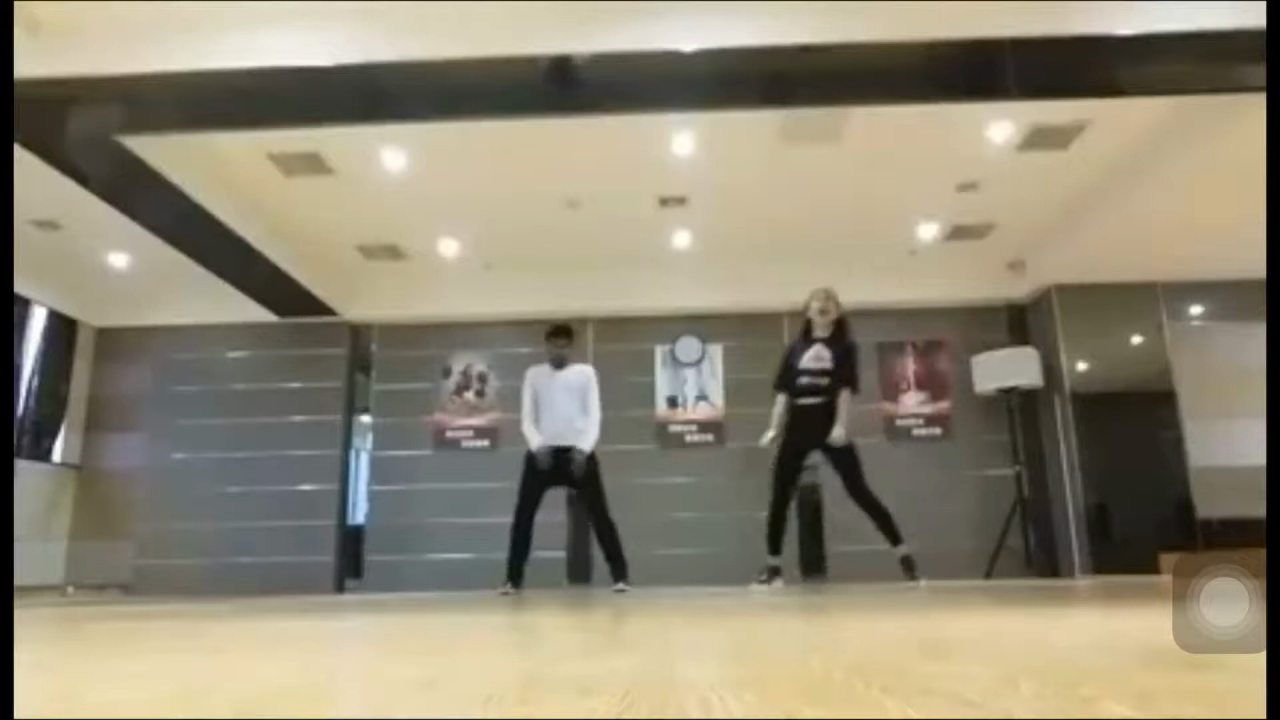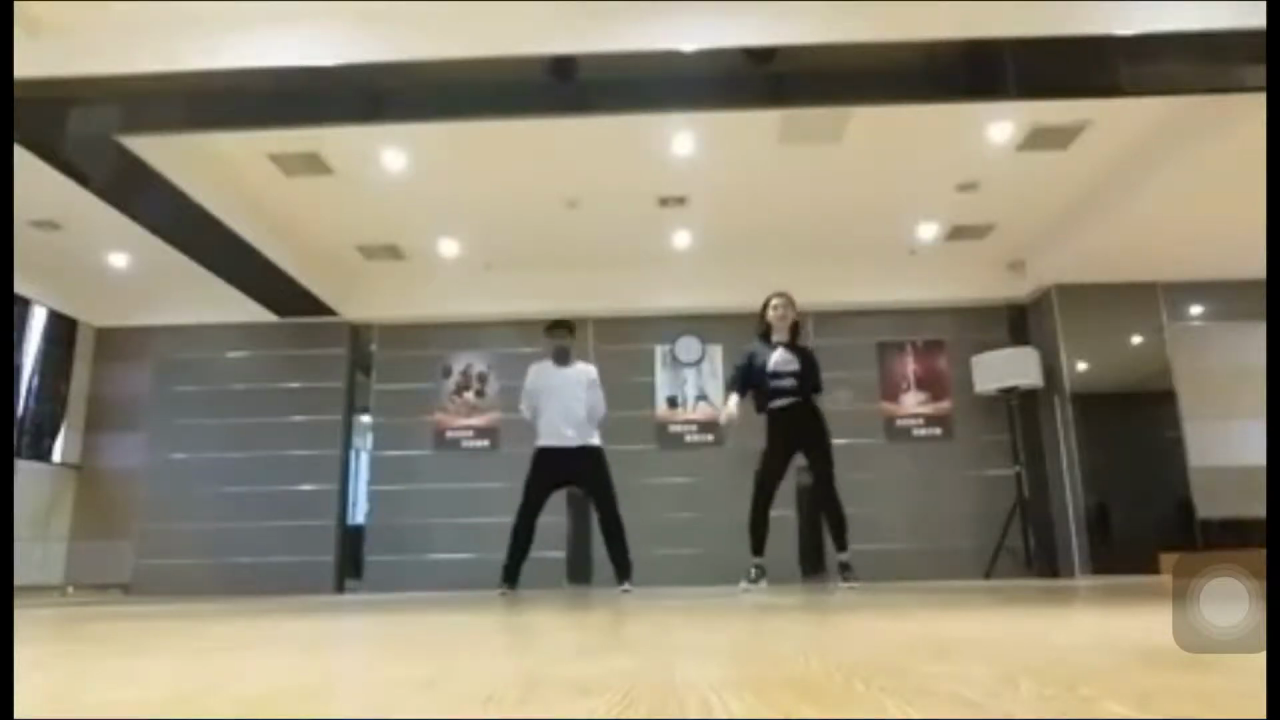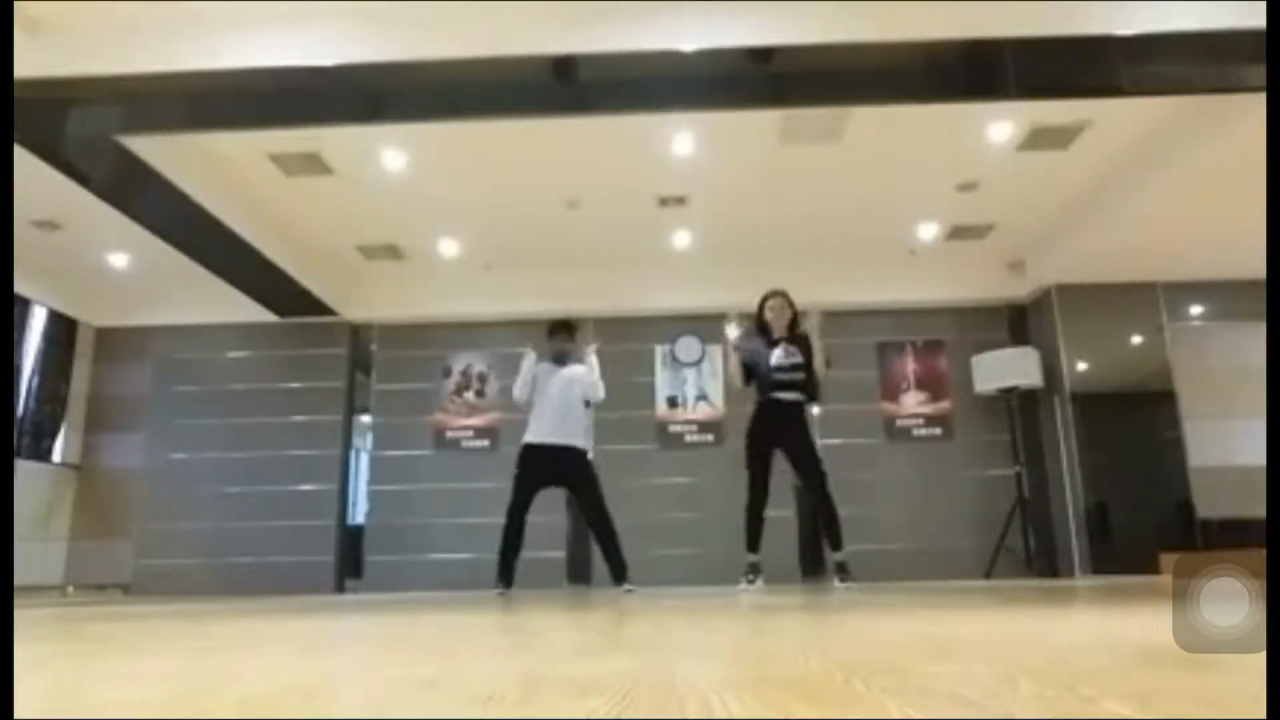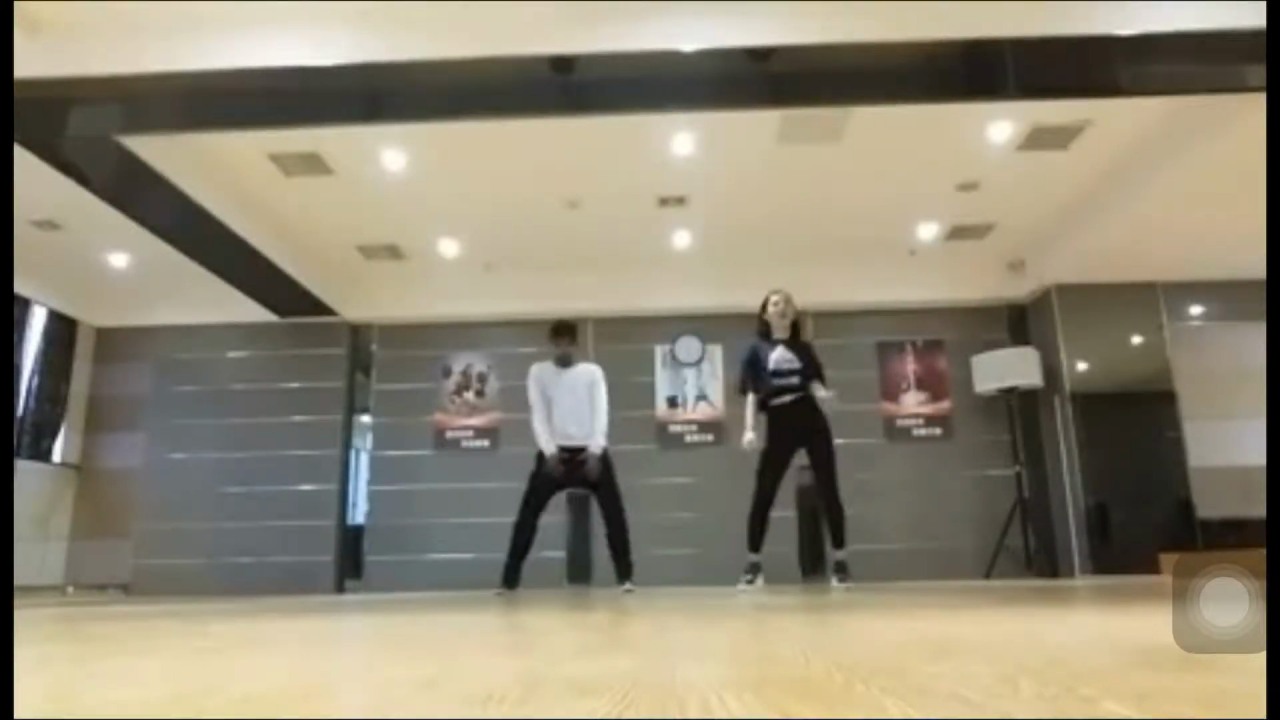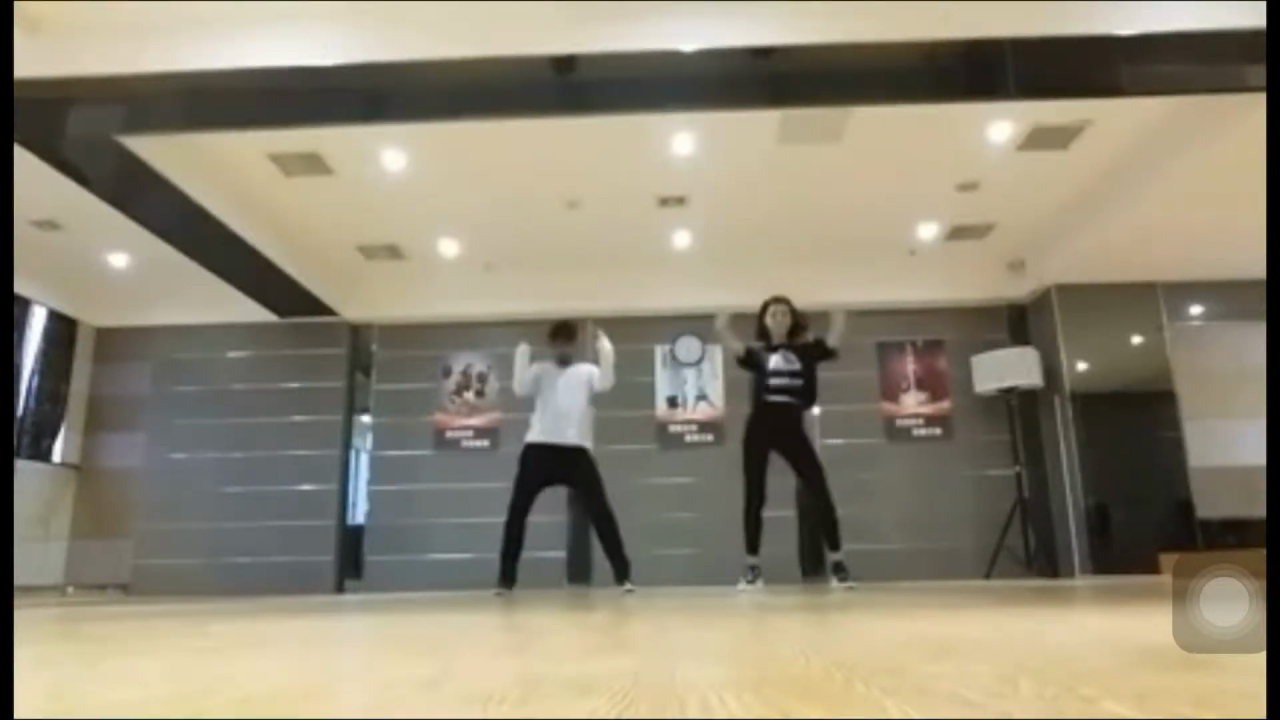
dt=1s
person 1, frame 1
left shoulder: (843, 346)
right shoulder: (797, 347)
left elbow: (846, 387)
right elbow: (783, 391)
left wrist: (841, 425)
right wrist: (774, 427)
left hip: (830, 425)
right hip: (798, 427)
left knee: (859, 492)
right knee: (780, 497)
left ankle: (904, 555)
right ankle: (772, 567)
person 1, frame 2
left shoulder: (804, 354)
right shoulder: (756, 352)
left elbow: (816, 392)
right elbow: (738, 389)
right wrist: (731, 407)
left hip: (809, 424)
right hip: (779, 429)
left knee: (826, 493)
right knee: (761, 496)
left ankle: (844, 563)
right ankle: (756, 567)
person 1, frame 3
left shoulder: (804, 342)
right shoulder: (754, 345)
left elbow: (820, 373)
right elbow: (739, 383)
left wrist: (815, 337)
right wrist: (733, 347)
left hip: (795, 423)
right hip: (764, 423)
left knee: (818, 491)
right knee: (757, 494)
left ankle: (839, 562)
right ankle: (752, 566)
person 1, frame 4
left shoulder: (804, 349)
right shoulder: (757, 350)
left elbow: (814, 383)
right elbow: (751, 392)
left wrist: (823, 393)
right wrist: (749, 427)
left hip: (812, 421)
right hip: (779, 427)
left knee: (829, 491)
right knee: (763, 495)
left ankle: (839, 562)
right ankle: (753, 565)
person 1, frame 5
left shoulder: (807, 350)
right shoulder: (759, 353)
left elbow: (832, 345)
right elbow: (737, 351)
left wrist: (838, 320)
right wrist: (723, 331)
left hip: (792, 429)
right hip: (760, 428)
left knee: (819, 492)
right knee: (754, 497)
left ankle: (836, 562)
right ankle: (752, 567)
person 2, frame 1
left shoulder: (586, 373)
right shoulder: (534, 375)
left elbow: (593, 413)
right elbow: (527, 417)
left wrist: (584, 448)
right wrist: (538, 446)
left hip: (579, 452)
right hip: (543, 452)
left knee: (599, 512)
right knee: (524, 512)
left ankle: (620, 575)
right ankle: (513, 577)
person 2, frame 2
left shoulder: (588, 372)
right shoulder: (537, 371)
left elbow: (597, 414)
right elbow: (528, 411)
left wrist: (595, 392)
right wrist: (528, 406)
left hip: (586, 450)
right hip: (548, 451)
left knee: (609, 511)
right knee: (527, 513)
left ankle: (624, 575)
right ankle: (509, 578)
person 2, frame 3
left shoulder: (583, 372)
right shoulder: (537, 371)
left elbow: (597, 396)
right elbow: (520, 396)
left wrist: (591, 359)
right wrist: (529, 360)
left hip: (572, 452)
right hip: (536, 449)
left knee: (597, 514)
right knee: (516, 512)
left ankle: (621, 576)
right ankle: (504, 578)
person 2, frame 4
left shoulder: (592, 372)
right shoulder: (538, 372)
left elbow: (600, 412)
right elbow: (538, 414)
left wrist: (596, 450)
right wrist: (549, 451)
left hip: (590, 451)
right hip: (554, 452)
left knee: (614, 511)
right knee: (528, 513)
left ankle: (625, 575)
right ankle: (510, 578)
person 2, frame 5
left shoulder: (588, 371)
right shoulder: (540, 371)
left elbow: (605, 384)
right elbow: (521, 389)
left wrist: (605, 349)
right wrist: (522, 353)
left hip: (575, 450)
right hip: (539, 449)
left knee: (601, 511)
right knee: (517, 510)
left ankle: (622, 574)
right ankle: (506, 577)
